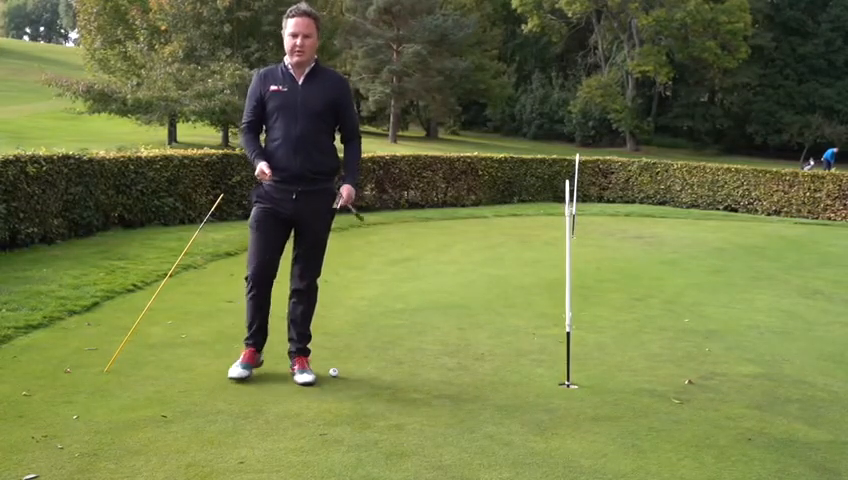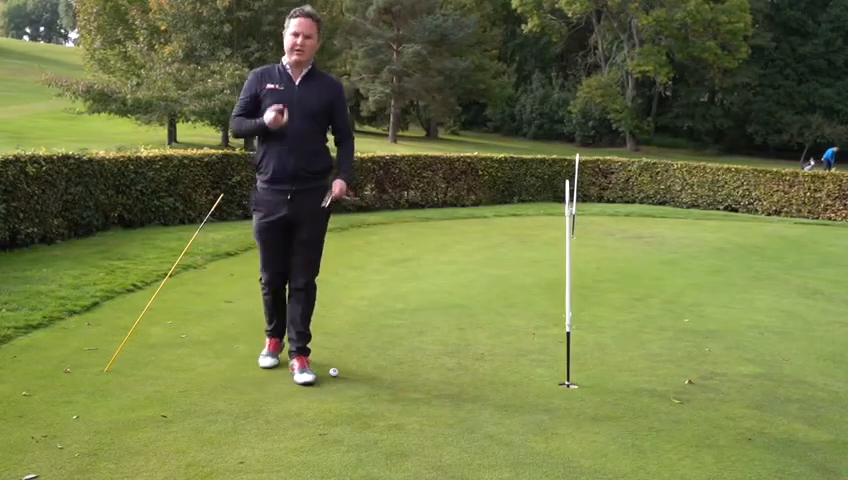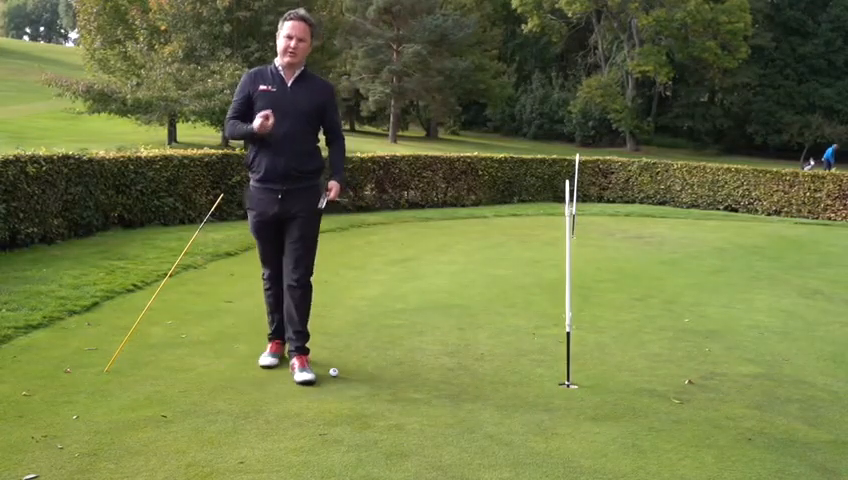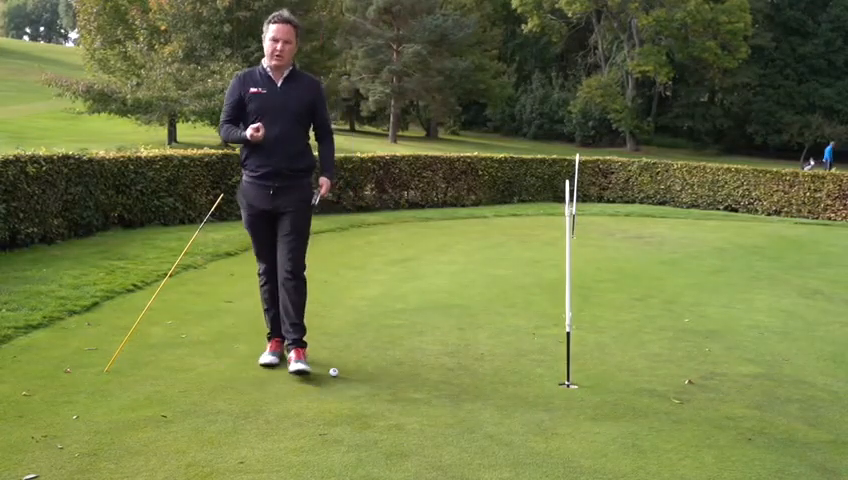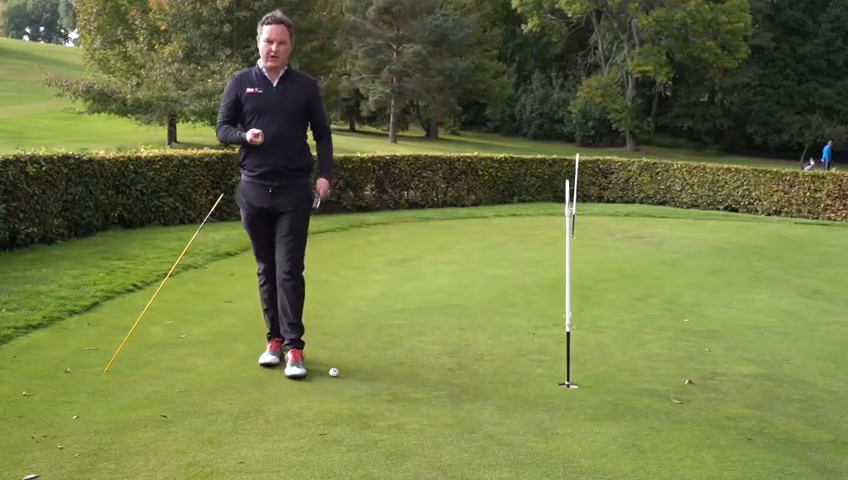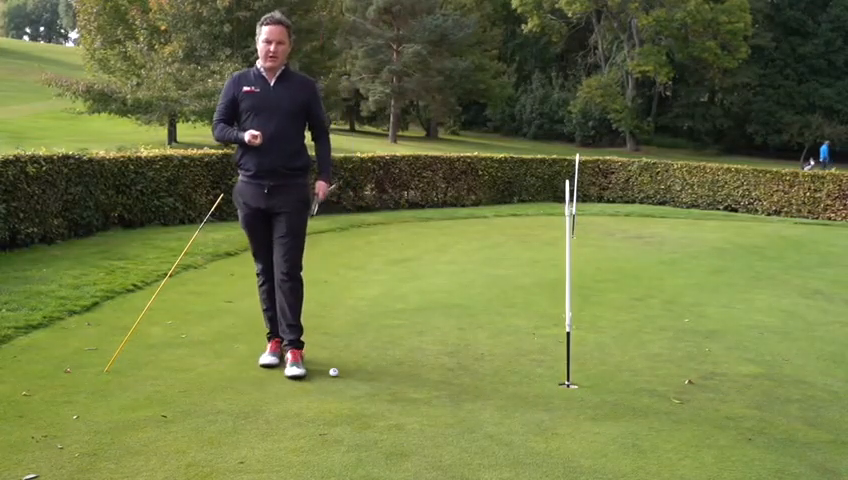
dt=0.3s
person 1, frame 1
left shoulder: (335, 84)
right shoulder: (264, 79)
left elbow: (351, 137)
right elbow: (248, 129)
left wrist: (350, 181)
right wrist: (258, 161)
left hip: (318, 196)
right hip: (272, 194)
left knee: (305, 281)
right knee: (258, 274)
left ankle: (299, 355)
right ankle: (252, 348)
person 1, frame 2
left shoulder: (330, 87)
right shoulder: (260, 78)
left elbow: (344, 137)
right elbow: (236, 123)
left wrist: (343, 176)
right wrist: (264, 123)
left hip: (313, 195)
right hip: (269, 194)
left knee: (303, 279)
right knee: (271, 277)
left ankle: (299, 353)
right ankle: (274, 336)
person 1, frame 3
left shoulder: (321, 88)
right shoulder: (253, 80)
left elbow: (335, 138)
right elbow: (231, 126)
left wrist: (336, 176)
right wrist: (253, 129)
left hip: (304, 194)
right hip: (262, 192)
left knee: (298, 276)
right knee: (271, 273)
left ankle: (298, 352)
right ankle: (276, 339)
person 1, frame 4
left shoulder: (310, 87)
right shoulder: (243, 82)
left elbow: (324, 135)
right elbow: (225, 128)
left wrist: (326, 173)
right wrist: (246, 135)
left hip: (295, 191)
right hip: (255, 189)
left knee: (291, 269)
right knee: (267, 269)
left ankle: (295, 346)
right ankle: (275, 338)
person 1, frame 5
left shoulder: (306, 86)
right shoulder: (240, 82)
left elbow: (322, 133)
right elbow: (223, 128)
left wrist: (325, 173)
right wrist: (245, 136)
left hip: (294, 189)
right hip: (254, 189)
left knee: (289, 269)
right knee: (266, 269)
left ankle: (293, 346)
right ankle: (274, 338)
person 1, frame 6
left shoulder: (304, 86)
right shoulder: (238, 82)
left elbow: (321, 134)
right elbow: (219, 127)
left wrist: (324, 176)
right wrist: (242, 136)
left hip: (291, 190)
right hip: (251, 189)
left knee: (288, 270)
right knee: (265, 269)
left ankle: (293, 347)
right ankle: (274, 338)
